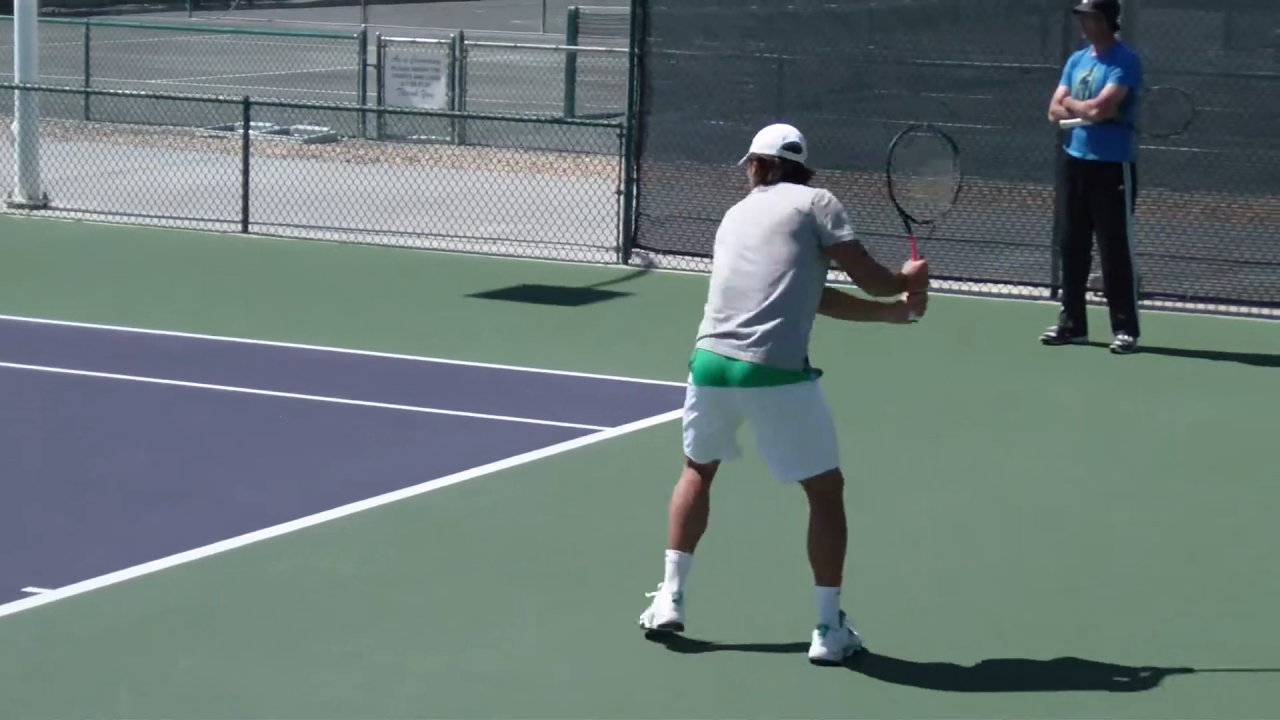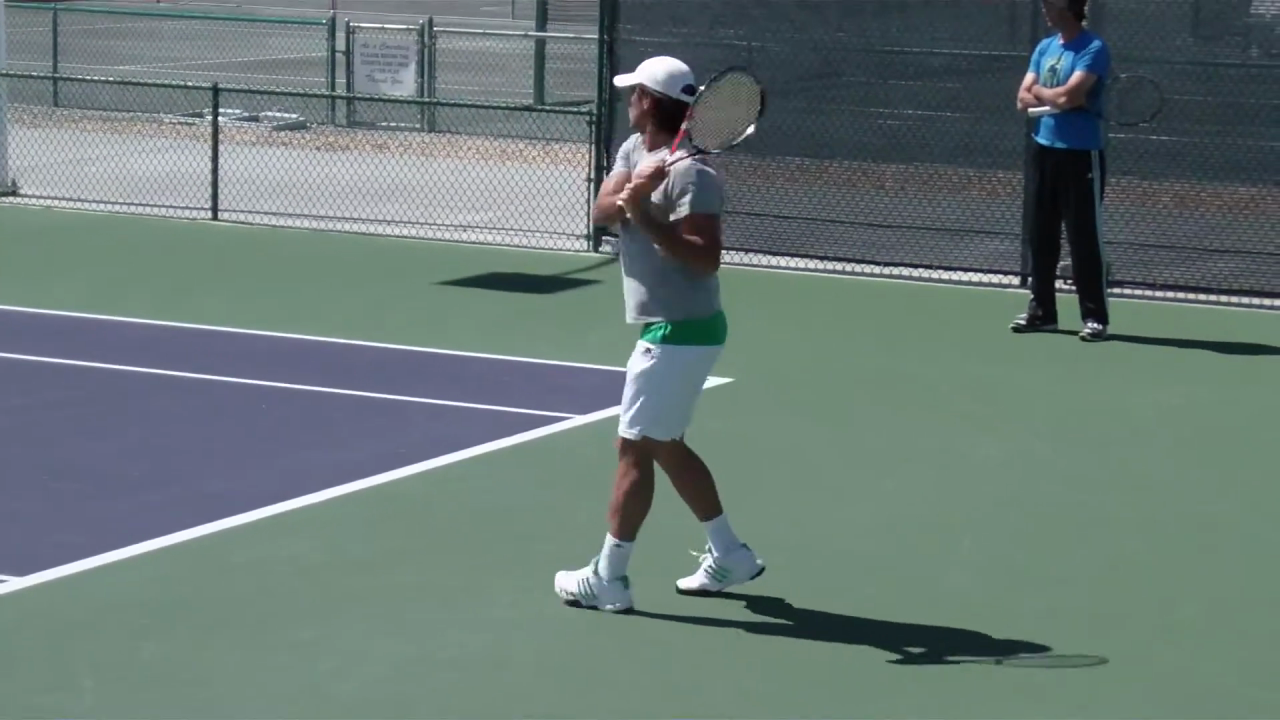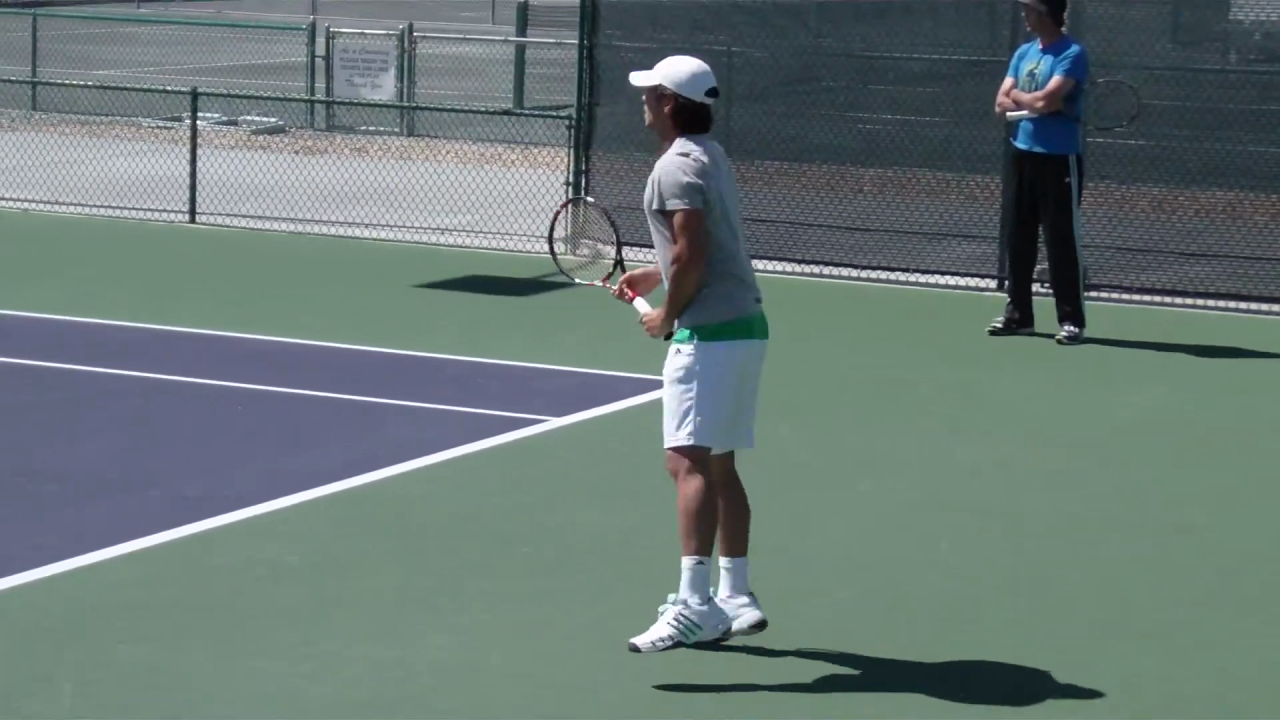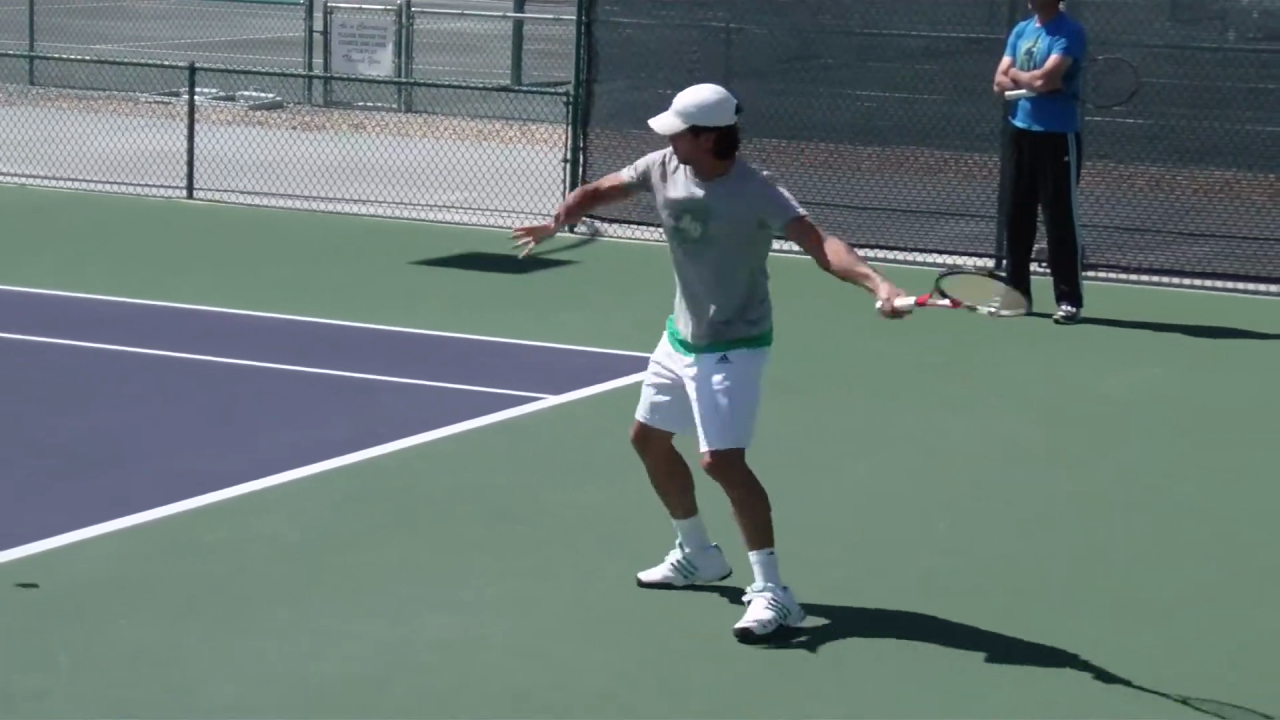
dt=1s
person 1, frame 1
left shoulder: (733, 218)
right shoulder: (816, 203)
left elbow: (814, 297)
right elbow: (866, 275)
left wrist: (890, 310)
right wrist: (907, 281)
left hip: (711, 364)
right hip: (779, 375)
left knee: (697, 471)
right knee: (825, 494)
left ankle: (671, 597)
right ankle: (829, 628)
person 1, frame 2
left shoulder: (694, 172)
right shoulder: (637, 150)
left elbow: (707, 258)
right elbow: (601, 210)
left wrist: (646, 220)
right wrist: (635, 189)
left hip: (680, 330)
right hip: (677, 327)
left knee: (635, 450)
right knee: (667, 447)
left ankle: (606, 578)
right ankle: (729, 554)
person 1, frame 3
left shoulder: (677, 164)
right shoulder: (707, 156)
left elbow: (690, 257)
left wrist: (666, 315)
right wrist: (646, 276)
left hip: (711, 333)
right hip: (742, 328)
left knee: (687, 462)
right knee: (718, 465)
left ankle: (695, 605)
right ankle: (736, 598)
person 1, frame 4
left shoulder: (759, 193)
right shoulder: (665, 166)
left elbow: (822, 244)
right elbow: (597, 190)
left wrist: (877, 282)
right wrist: (556, 220)
left hip: (732, 347)
right hip: (681, 338)
left knee: (722, 460)
right knee: (648, 439)
left ankle: (771, 592)
right ankle: (697, 553)
person 2, frame 1
left shoulder: (1126, 61)
right shoulder: (1076, 59)
left elbow: (1099, 108)
right elbow: (1055, 111)
left wrist: (1071, 102)
right wrist: (1087, 111)
left hip: (1111, 166)
right hip: (1075, 161)
left knee: (1116, 251)
right knee: (1072, 247)
left ankle: (1125, 328)
right ankle: (1072, 322)
person 2, frame 2
left shoulder: (1093, 48)
right shoulder: (1044, 48)
left elbow: (1067, 96)
right elbow: (1023, 99)
left wrist: (1039, 90)
right wrist: (1054, 98)
left hip: (1080, 154)
right hip: (1044, 149)
left knee: (1084, 238)
right knee: (1040, 234)
left ankle: (1095, 316)
right ankle: (1041, 309)
person 2, frame 3
left shoulder: (1072, 54)
right shoulder: (1023, 52)
left elbow: (1045, 100)
right elbow: (1002, 103)
left wrist: (1018, 95)
right wrist: (1034, 103)
left hip: (1058, 159)
right hip: (1022, 154)
left knee: (1062, 241)
right knee: (1018, 237)
left ankle: (1071, 319)
right ankle: (1018, 313)
person 2, frame 4
left shoulder: (1070, 32)
right shoulder: (1020, 30)
left elbow: (1043, 79)
right elbow: (1000, 82)
left wrist: (1015, 74)
right wrist: (1030, 82)
left hip: (1057, 137)
right hip: (1021, 132)
left knee: (1060, 220)
right knee: (1016, 216)
left ankle: (1069, 298)
right ankle: (1016, 290)
